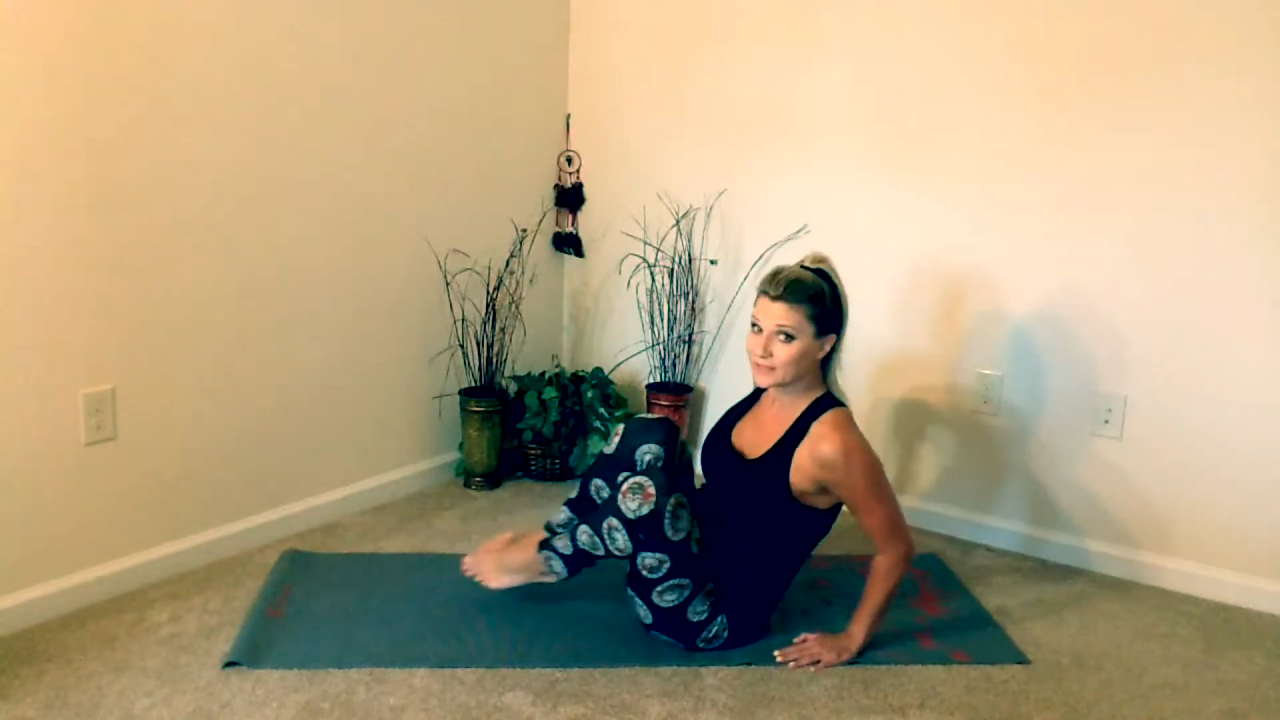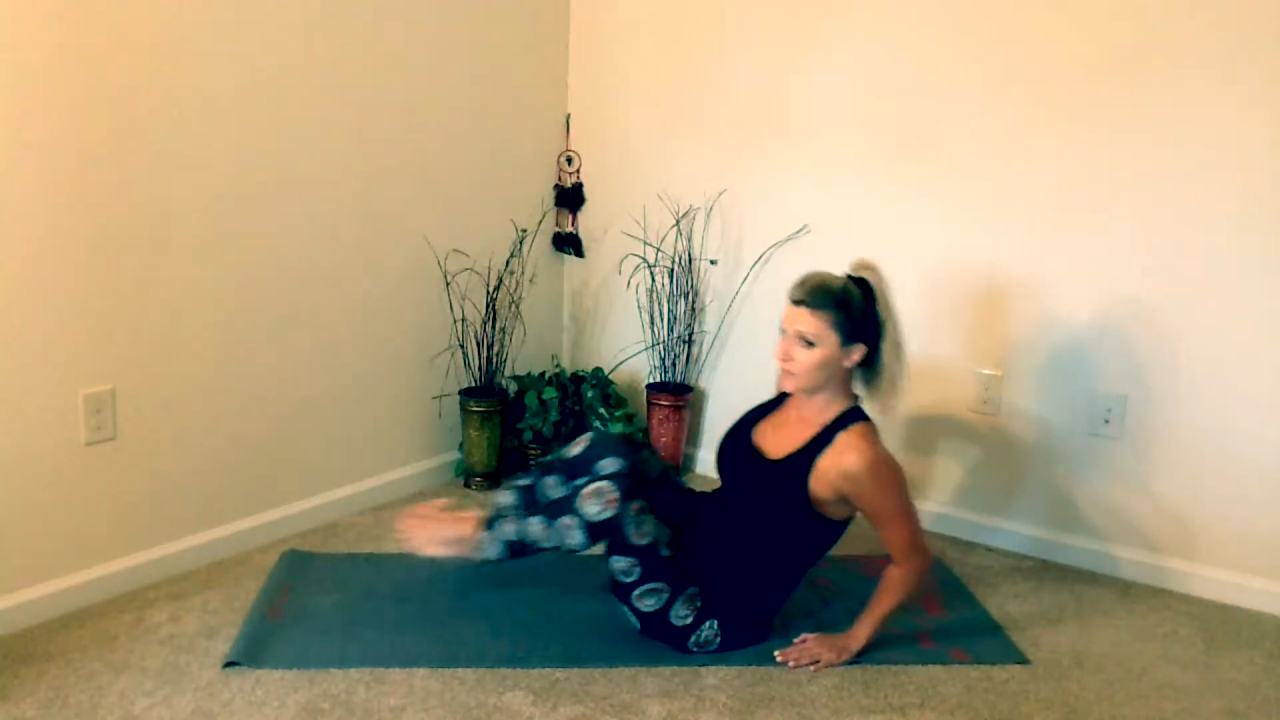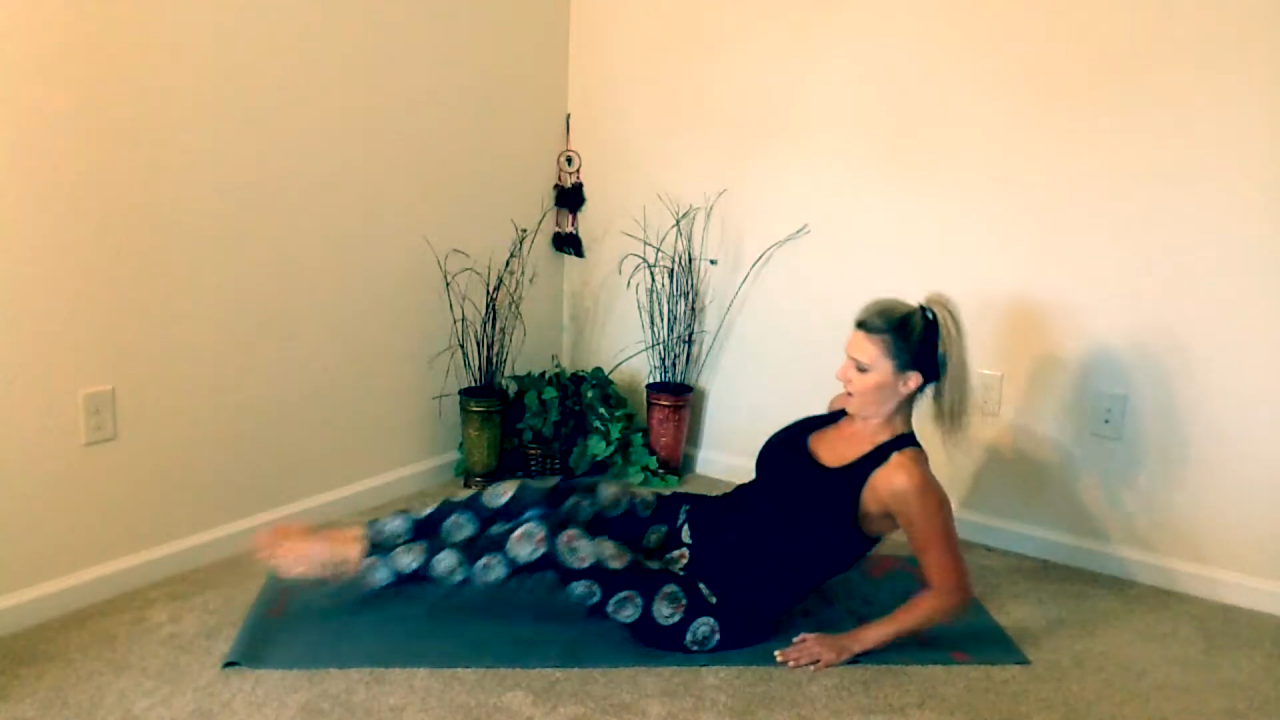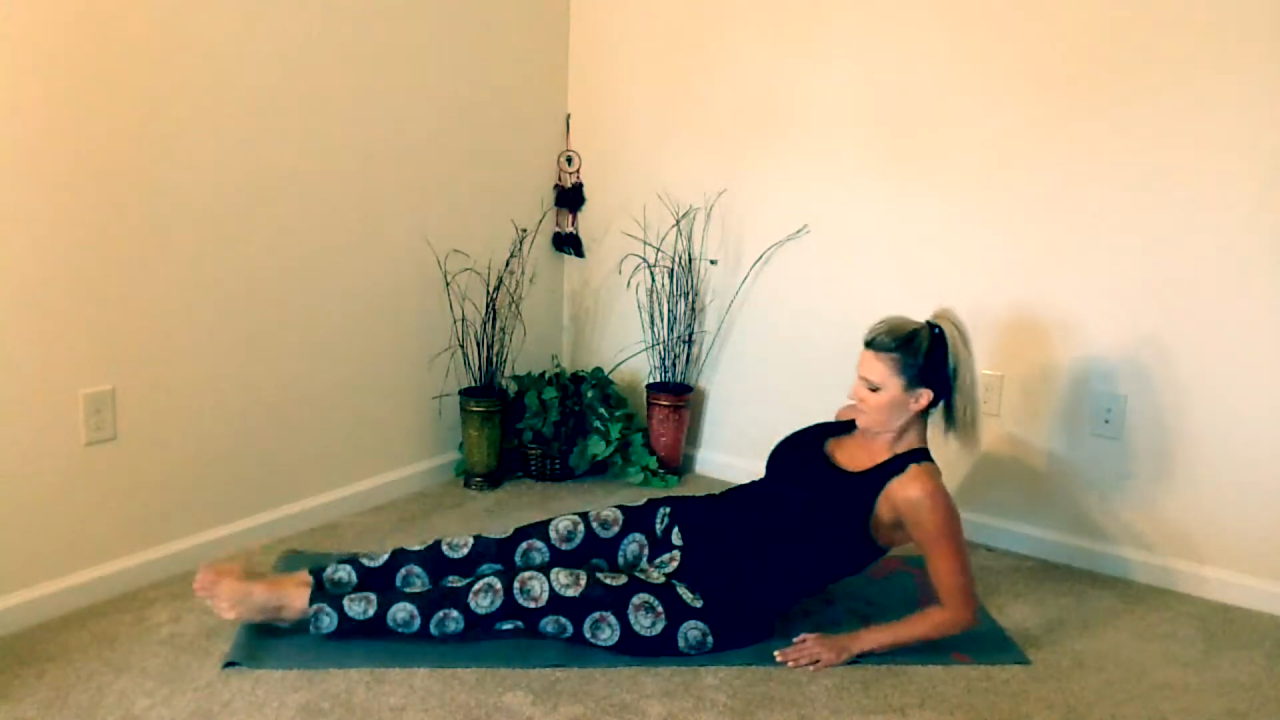
dt=1s
person 1, frame 1
left shoulder: (831, 443)
right shoulder: (771, 389)
left elbow: (895, 549)
left wrist: (850, 639)
left hip: (712, 614)
right hip: (703, 544)
left knee: (643, 475)
right knee: (647, 439)
left ankle: (548, 558)
right ankle: (555, 547)
person 1, frame 2
left shoulder: (853, 457)
right shoulder: (800, 390)
left elbow: (909, 560)
left wrist: (850, 641)
left hip: (706, 615)
right hip: (706, 529)
left knee: (608, 489)
right knee: (609, 456)
left ankle: (486, 535)
right ankle: (491, 522)
person 1, frame 3
left shoulder: (902, 479)
right shoulder: (845, 411)
left elbow: (950, 592)
left wrist: (849, 642)
left hip: (716, 609)
right hip: (695, 527)
left knee: (549, 543)
right knee: (541, 505)
left ankle: (357, 560)
right ankle: (357, 545)
person 1, frame 4
left shoulder: (915, 492)
right shoulder: (853, 422)
left elbow: (958, 609)
left wrist: (849, 643)
left hip: (708, 608)
right hip: (680, 528)
left knee: (515, 594)
right knee: (505, 553)
left ankle: (298, 607)
right ankle: (294, 589)
